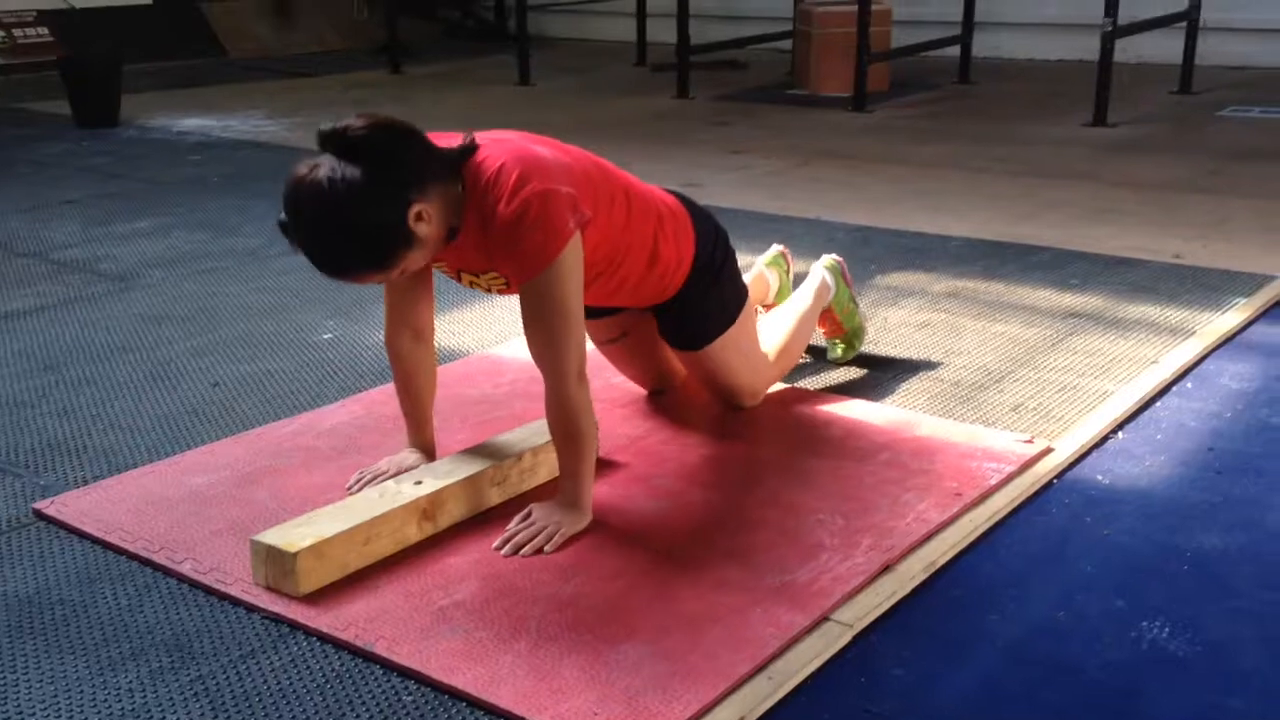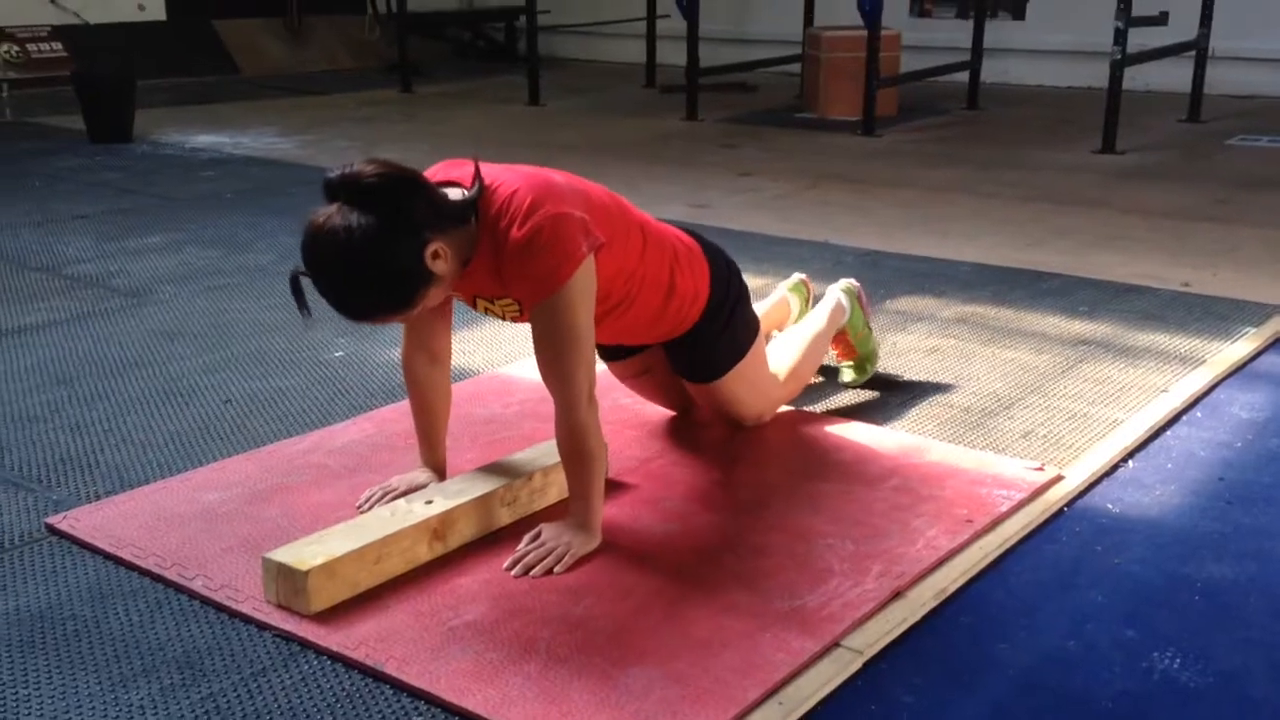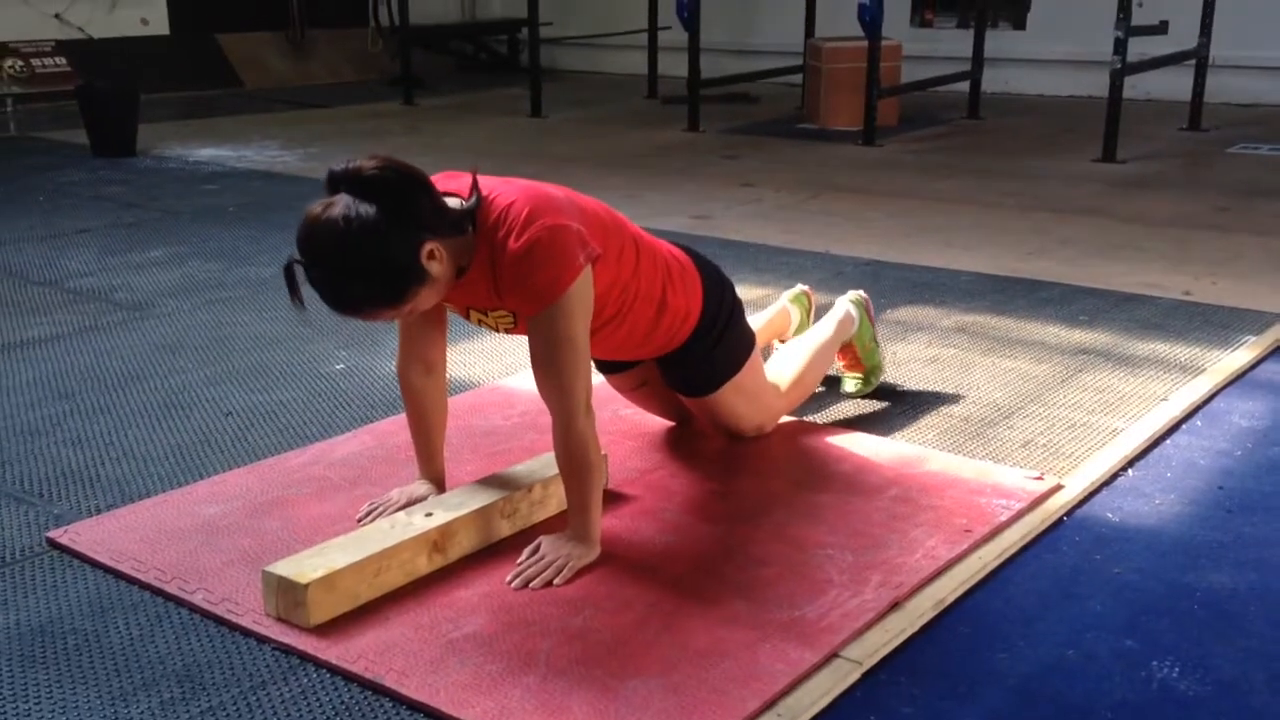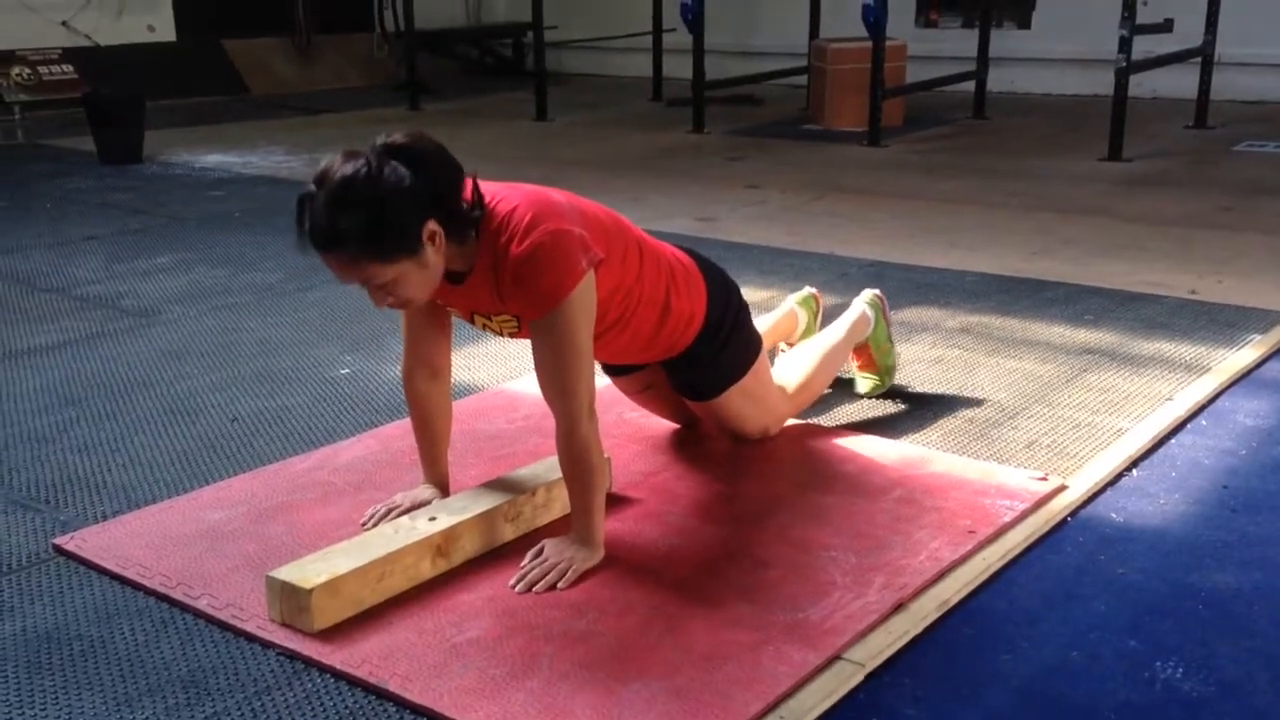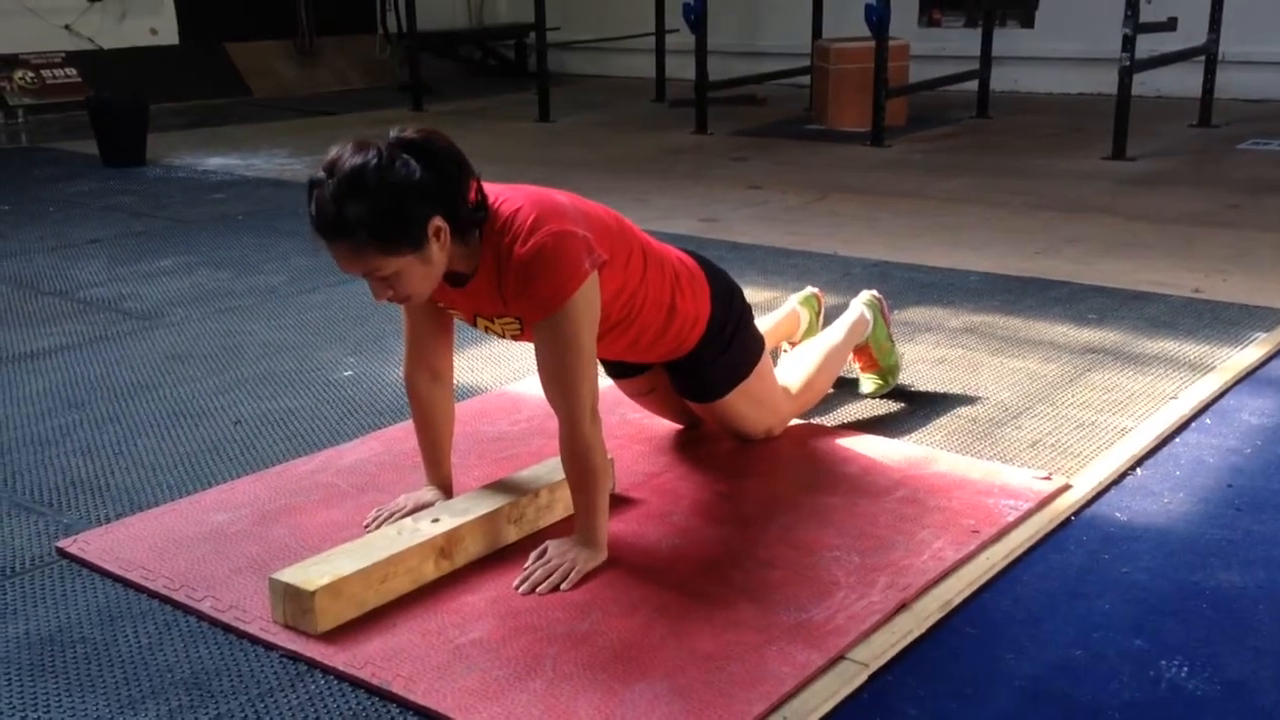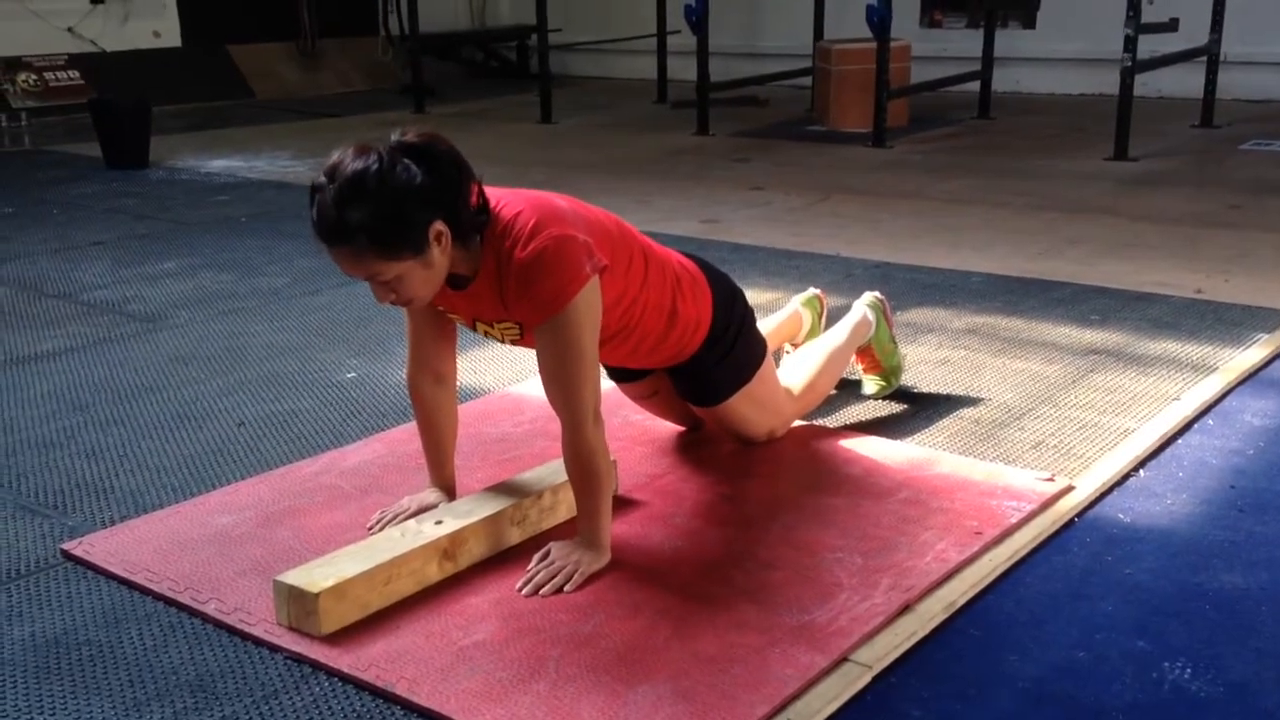
dt=0.7s
person 1, frame 1
left shoulder: (524, 207)
right shoulder: (406, 185)
left elbow: (564, 375)
right elbow: (406, 336)
left wrist: (574, 502)
right wrist: (419, 447)
left hip: (677, 255)
right hip: (607, 263)
left knee: (744, 387)
right knee: (662, 379)
left ankle: (823, 285)
right ankle: (764, 278)
person 1, frame 2
left shoulder: (538, 233)
right shoulder: (420, 217)
left elbow: (574, 398)
right elbow: (425, 356)
left wrist: (584, 523)
right wrist: (432, 466)
left hip: (692, 292)
right hip: (625, 306)
left knee: (754, 406)
right knee: (693, 404)
left ankle: (837, 308)
right ankle: (787, 301)
person 1, frame 3
left shoulder: (535, 245)
right shoulder: (417, 225)
left elbow: (571, 410)
right elbow: (418, 367)
left wrist: (583, 536)
right wrist: (429, 478)
left hip: (684, 305)
right hip: (621, 321)
left knee: (757, 415)
right knee: (690, 414)
left ankle: (847, 319)
right ankle: (785, 313)
person 1, frame 4
left shoulder: (537, 249)
right shoulder: (428, 234)
left elbow: (574, 414)
right elbow: (424, 371)
left wrist: (586, 538)
right wrist: (434, 483)
left hip: (691, 308)
right hip: (626, 324)
left knee: (763, 418)
right knee: (695, 419)
left ankle: (861, 319)
right ankle: (795, 313)
person 1, frame 5
left shoulder: (540, 250)
right shoulder: (424, 242)
left elbow: (577, 415)
right elbow: (426, 372)
left wrist: (590, 539)
right wrist: (438, 485)
left hip: (691, 312)
right hip: (626, 330)
left knee: (768, 417)
right knee: (696, 417)
left ankle: (860, 320)
right ankle: (796, 314)
person 1, frame 6
left shoulder: (542, 255)
right shoulder: (429, 248)
left elbow: (580, 418)
right elbow: (429, 376)
left wrist: (592, 542)
right wrist: (441, 487)
left hip: (694, 316)
right hip: (629, 329)
left knee: (771, 420)
right knee: (696, 420)
left ankle: (864, 321)
right ankle: (800, 315)
